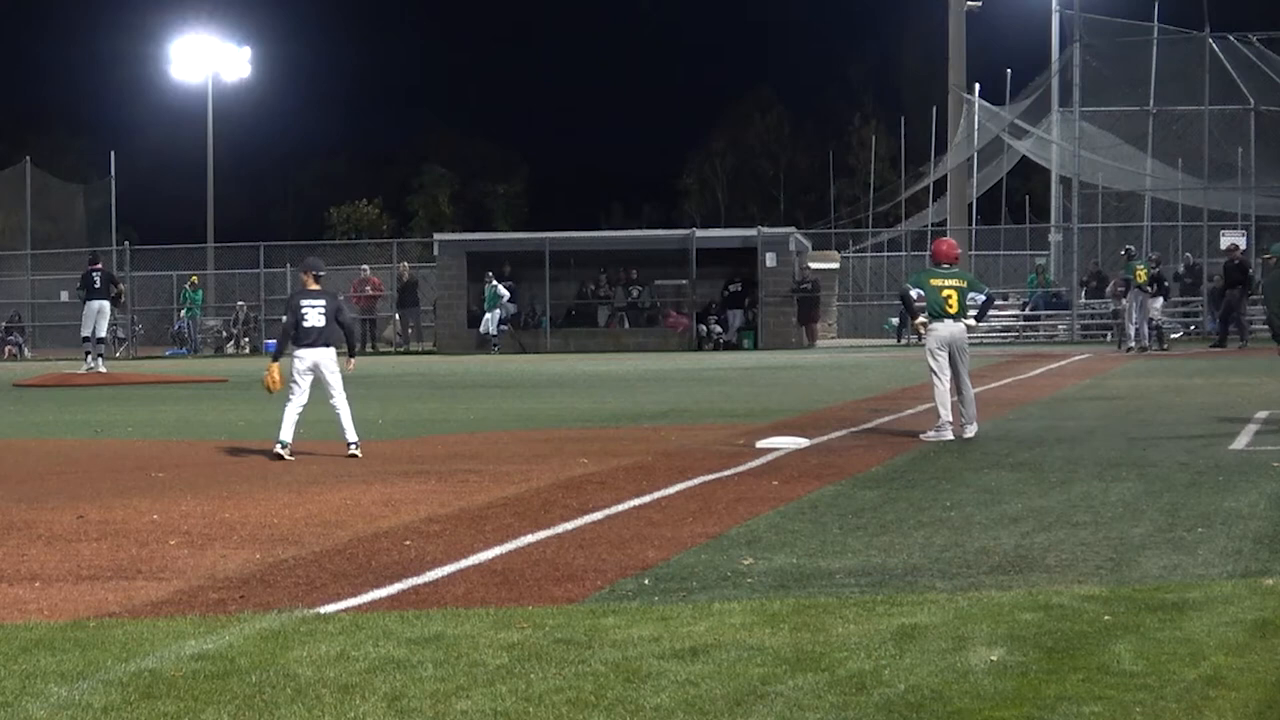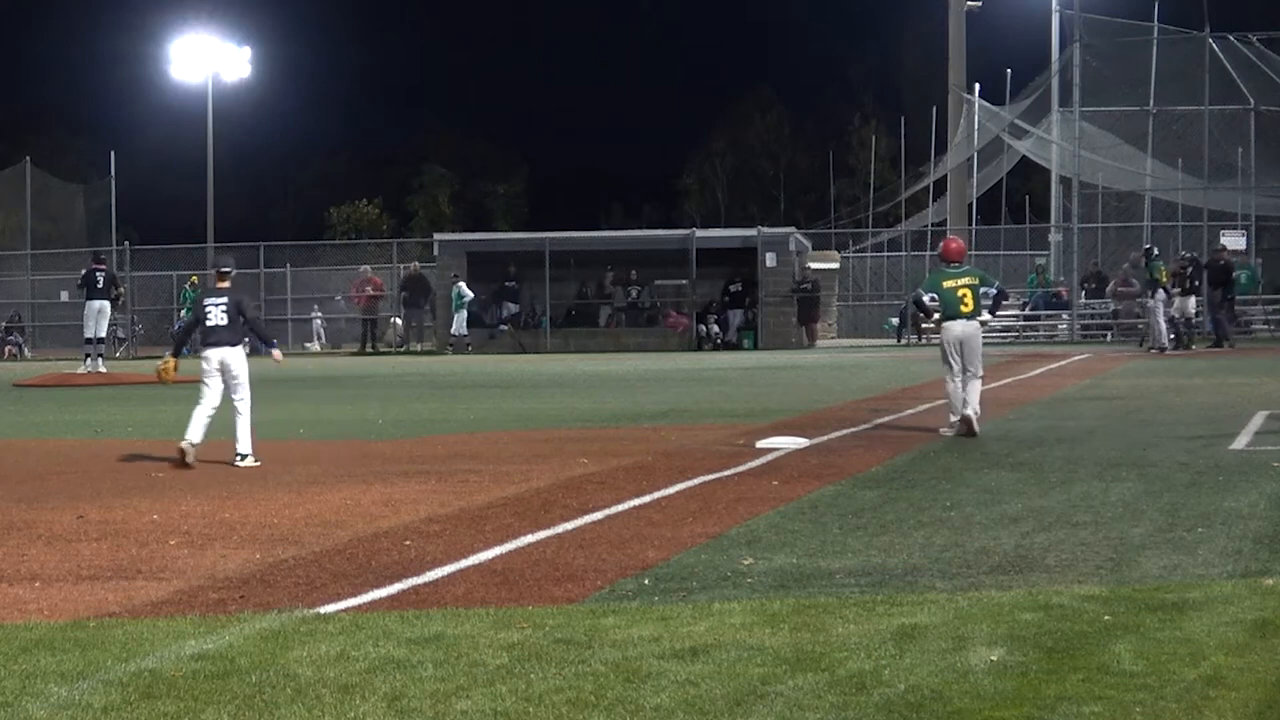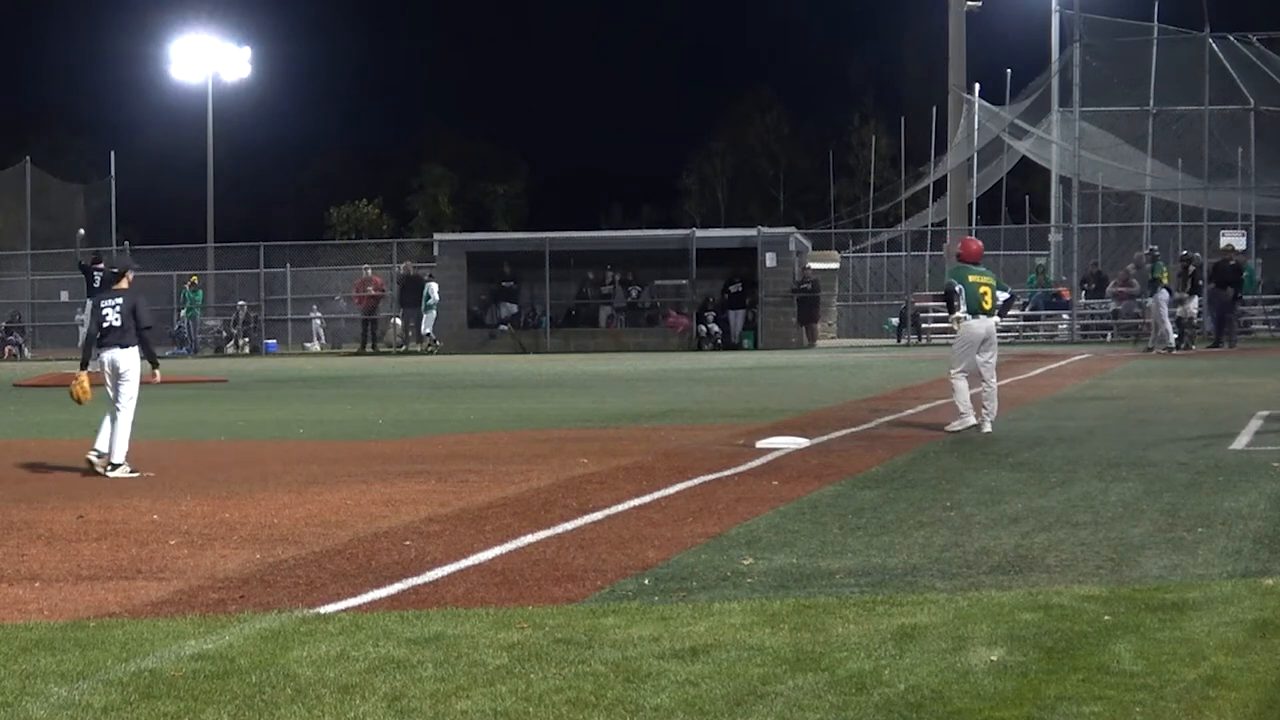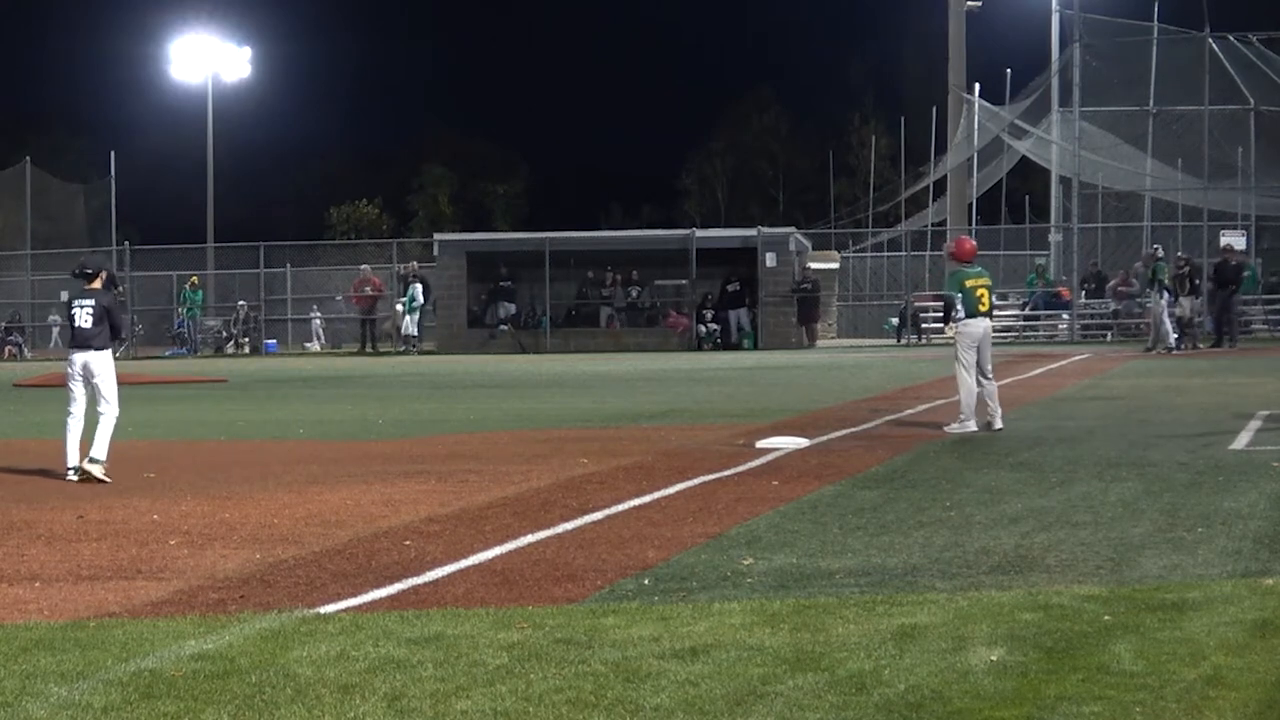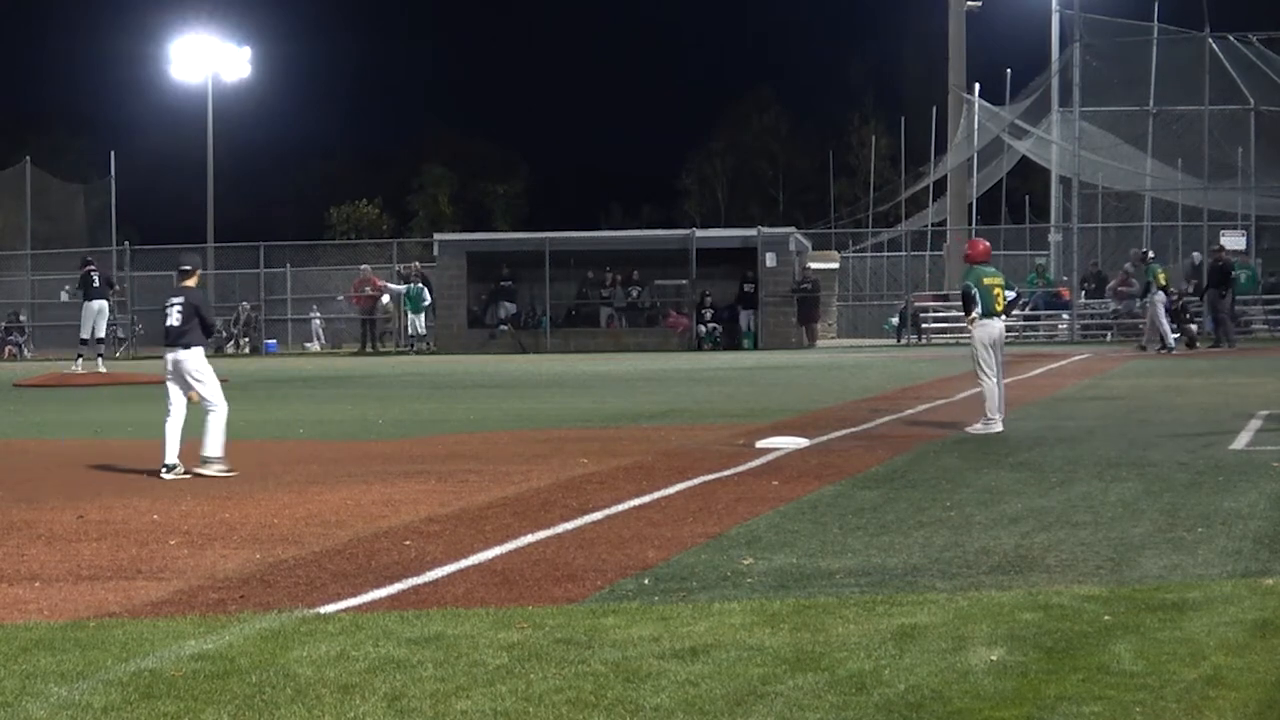
dt=1s
person 1, frame 1
left shoulder: (295, 299)
right shoulder: (331, 299)
left elbow: (286, 331)
right elbow: (347, 326)
left wrist: (275, 359)
right wrist: (351, 353)
left hip: (302, 355)
right hip: (326, 354)
left knee: (295, 401)
right knee: (339, 400)
left ankle: (283, 443)
right ankle: (353, 444)
person 1, frame 2
left shoulder: (204, 298)
right shoulder: (237, 297)
left elbow: (188, 328)
right elbow: (253, 322)
left wrist: (174, 354)
right wrist: (271, 346)
left hip: (209, 354)
right hip: (233, 353)
left knee: (207, 403)
right knee: (242, 405)
left ankle: (189, 442)
right ankle: (243, 454)
person 1, frame 3
left shoulder: (100, 300)
right shoulder: (134, 298)
left elbow: (91, 334)
right elbow: (144, 333)
left wrist: (83, 366)
right wrist: (155, 364)
left hip: (105, 355)
right hip: (127, 354)
left knee: (113, 408)
right knee: (124, 410)
left ankle: (99, 451)
right ankle: (116, 464)
person 1, frame 4
left shoulder: (74, 299)
right shoulder: (106, 297)
left elbow: (74, 327)
right elbow: (118, 331)
left hip: (76, 356)
right hip: (100, 357)
left knee: (75, 414)
right knee: (108, 412)
left ankle: (72, 467)
right ankle: (95, 459)
person 1, frame 5
left shoulder: (171, 298)
right shoulder: (195, 296)
left elbow: (173, 328)
right elbow: (210, 329)
right wrist: (200, 338)
left hip: (169, 356)
right hip: (191, 355)
left knee: (176, 411)
right knee: (218, 407)
left ankle: (170, 465)
right ankle: (210, 459)
person 2, frame 1
left shoulder: (925, 276)
right shoulder: (964, 278)
left elbow: (905, 294)
right elbow: (989, 298)
left wrist: (915, 317)
right wrist: (976, 319)
left hip: (936, 330)
right hip: (959, 329)
left knee: (941, 380)
right knee: (963, 380)
left ankle: (944, 427)
right ankle: (969, 425)
person 2, frame 2
left shoulder: (937, 277)
right shoulder: (975, 274)
left elbow: (918, 299)
right elbow: (1000, 291)
left wrist: (931, 316)
right wrist: (990, 314)
left hip: (950, 328)
right hip: (973, 327)
left knee: (954, 377)
right knee: (973, 375)
left ankle: (957, 423)
right ankle: (971, 410)
person 2, frame 3
left shoulder: (959, 271)
right shoulder: (990, 275)
left elbow: (949, 290)
right elbow: (1010, 296)
left wrist: (953, 313)
right wrist: (998, 316)
left hip: (969, 325)
right hip: (989, 325)
left knee: (958, 373)
right knee: (989, 376)
left ankle: (966, 416)
right ankle: (987, 421)
person 2, frame 4
left shoulder: (957, 275)
right shoulder: (984, 274)
left elbow: (949, 301)
right elbow: (990, 303)
left wrist: (947, 322)
left hip: (967, 326)
right hip: (985, 324)
left knee: (966, 374)
right knee: (986, 373)
left ankle: (967, 420)
right ankle: (995, 418)
person 2, frame 5
left shoulder: (973, 272)
right shoulder: (998, 274)
left elbow: (967, 291)
right elbow: (1015, 294)
left wrist: (968, 314)
right wrist: (1004, 313)
left hip: (983, 326)
right hip: (999, 325)
left knee: (986, 375)
right knee: (996, 375)
left ankle: (991, 422)
right ankle: (997, 418)
